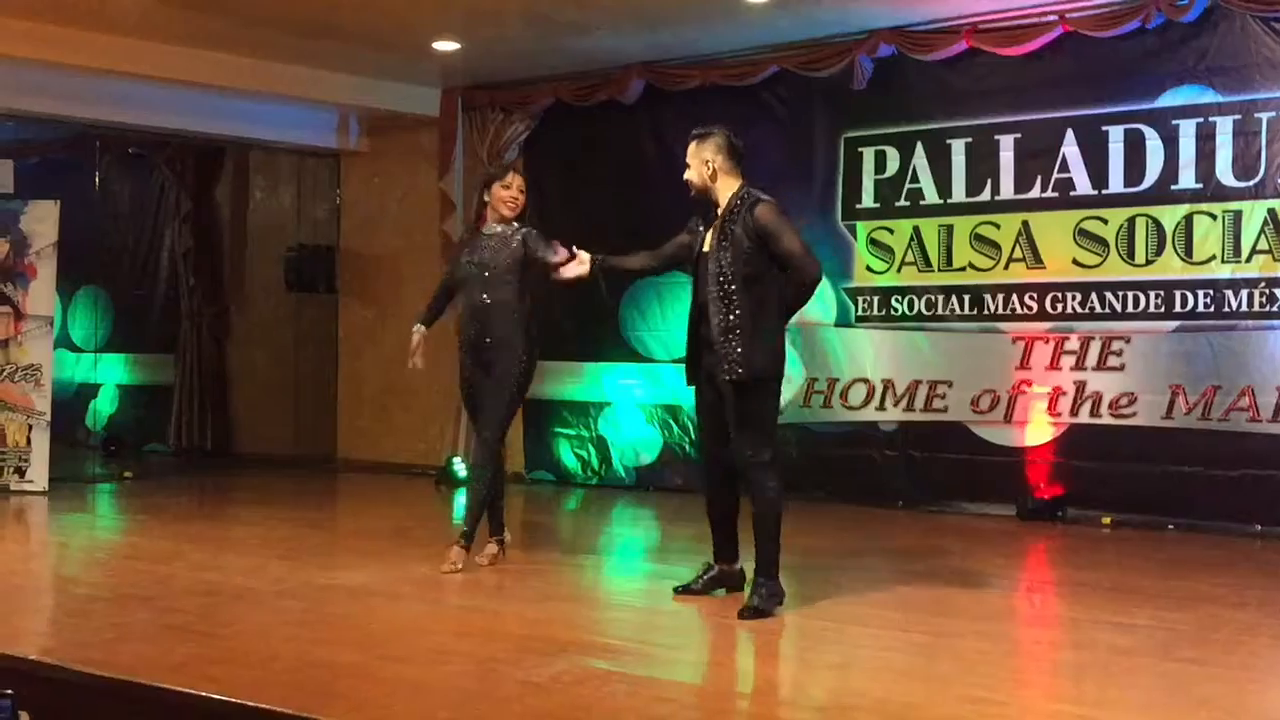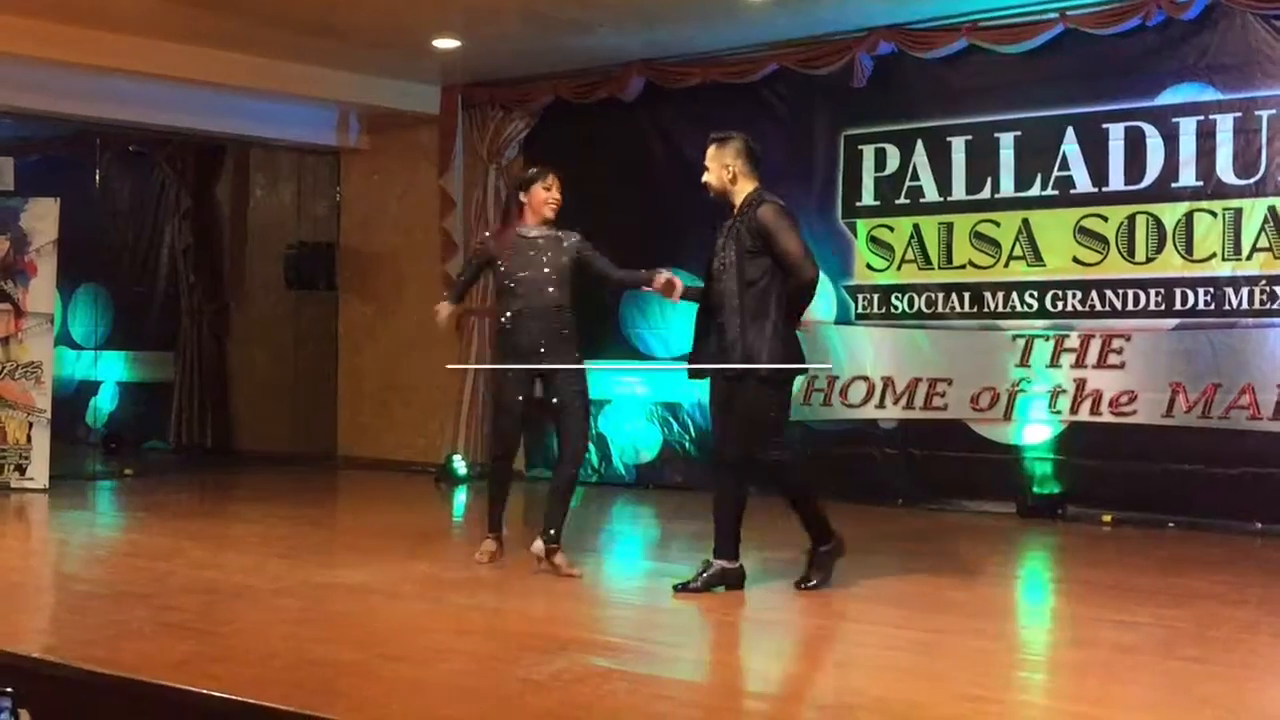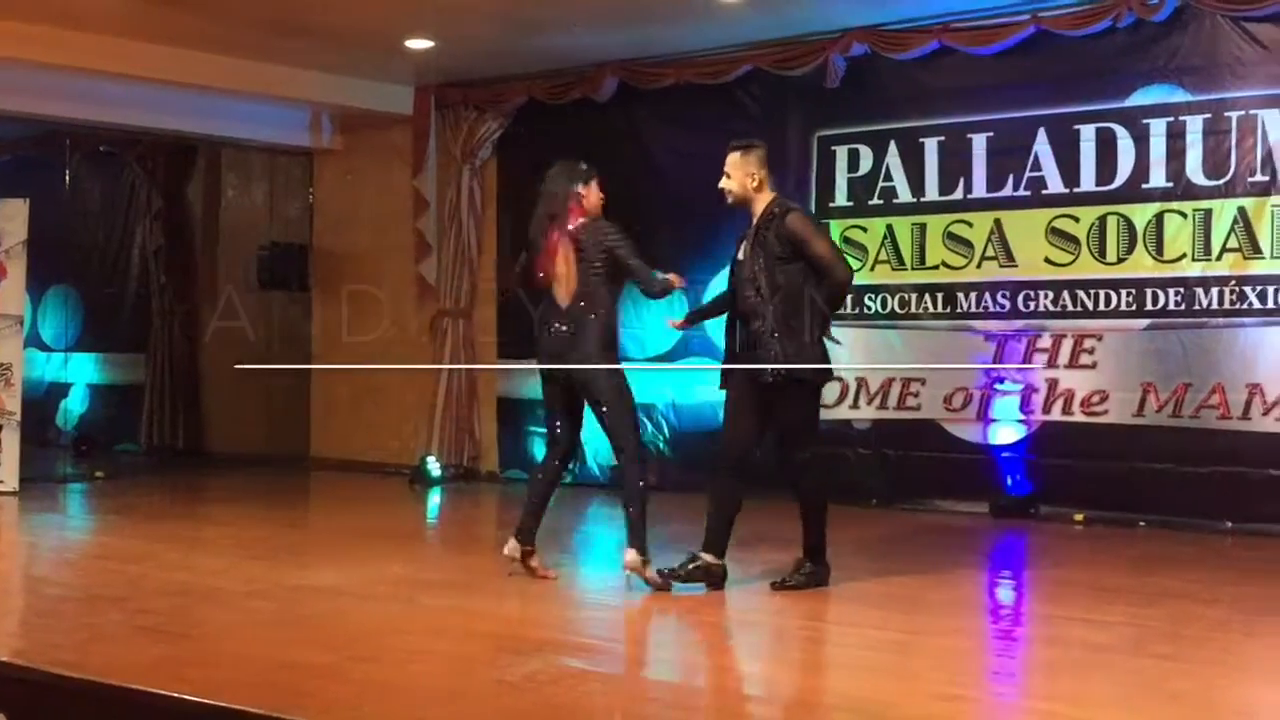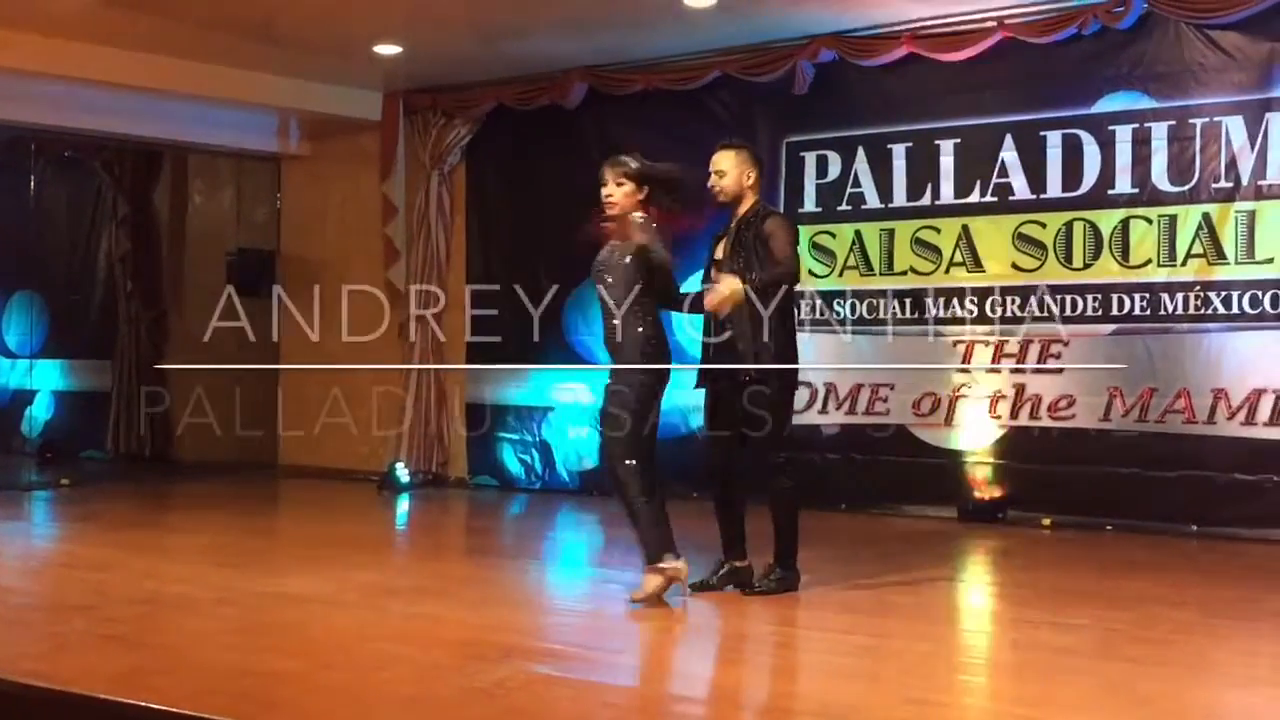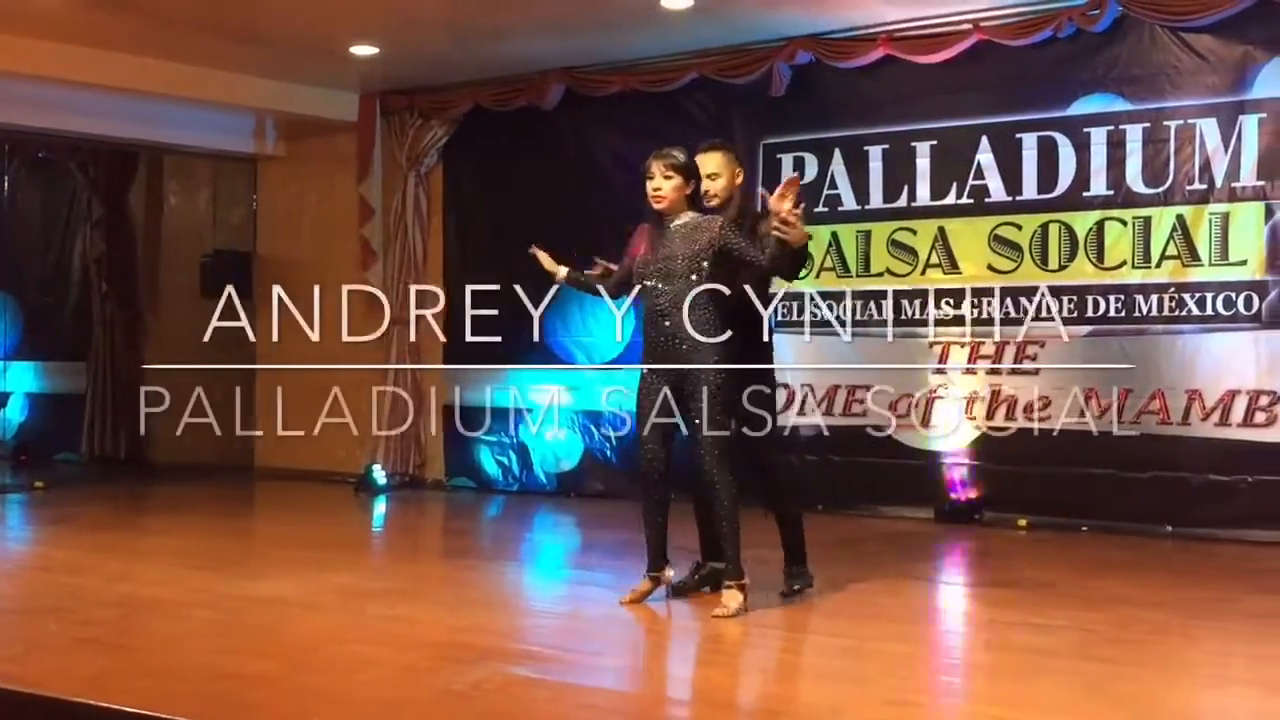
dt=0.4s
person 1, frame 1
left shoulder: (759, 211)
right shoulder: (704, 226)
left elbow: (807, 271)
right elbow: (656, 260)
left wrist: (774, 319)
right wrist: (597, 263)
left hip: (753, 361)
right hip: (713, 360)
left knee: (755, 465)
right knee: (717, 464)
left ankle: (767, 582)
right ankle: (725, 565)
person 1, frame 2
left shoulder: (766, 213)
right shoulder: (735, 222)
left elbow: (805, 273)
left wrist: (783, 321)
right wrist: (685, 292)
left hip: (763, 358)
right hip: (729, 357)
left knee: (767, 457)
right knee: (728, 459)
left ankle: (824, 542)
right ankle: (725, 562)
person 1, frame 3
left shoulder: (791, 222)
right shoulder: (750, 233)
left elbow: (838, 274)
left wrist: (811, 328)
right wrist: (691, 314)
left hip: (791, 362)
right hip: (750, 362)
left knee: (796, 459)
right knee: (732, 455)
left ankle: (814, 561)
right ankle: (710, 556)
person 1, frame 4
left shoulder: (772, 225)
right shoulder: (725, 233)
left elbow: (787, 271)
left wrist: (742, 284)
left hip: (766, 365)
right hip: (726, 364)
left knee: (769, 462)
right knee: (722, 462)
left ankle: (785, 566)
right ankle: (735, 562)
person 1, frame 5
left shoulder: (758, 228)
left elbow: (785, 268)
left wrist: (798, 242)
right wrist: (611, 273)
left hip: (747, 364)
left knee: (757, 461)
left ankle: (797, 562)
right ankle: (711, 561)
person 2, frame 1
left shoulder: (524, 238)
right shoulder: (470, 242)
left elbow: (545, 259)
right elbow: (448, 288)
left wrist: (559, 259)
right wrist: (421, 327)
left hip: (511, 350)
right hip: (473, 350)
left knee: (489, 442)
right knee: (485, 442)
left ankle: (465, 540)
right ankle: (497, 535)
person 2, frame 2
left shoulder: (570, 243)
right shoulder: (495, 243)
left elbow: (614, 275)
right elbow: (462, 285)
left wrist: (656, 278)
right wrist: (447, 304)
left hip: (563, 355)
right hip: (514, 354)
left knee: (574, 448)
right knee: (504, 447)
left ankle: (550, 543)
right ankle: (494, 533)
person 2, frame 3
left shoulder: (549, 237)
right shoulder: (605, 235)
left elbow: (540, 278)
right elbow: (650, 285)
right wrist: (669, 281)
left hip: (554, 352)
right hip: (595, 353)
left knee: (559, 449)
right knee: (630, 451)
left ankle: (522, 541)
right ankle: (637, 550)
person 2, frame 4
left shoulder: (645, 228)
right shoulder: (618, 234)
left elbow: (665, 270)
left wrist: (637, 242)
left hip: (641, 355)
right hip: (631, 357)
left knee: (620, 455)
right knee: (633, 456)
left ankle: (663, 559)
right ankle: (663, 558)
person 2, frame 5
left shoulder: (714, 228)
right shoulder: (644, 237)
left elbow: (766, 264)
right elbow: (613, 286)
right wrist: (560, 272)
left hip: (703, 357)
right hip: (656, 361)
left knee: (713, 463)
right knee: (650, 464)
left ankle: (733, 580)
right ankle: (656, 569)
